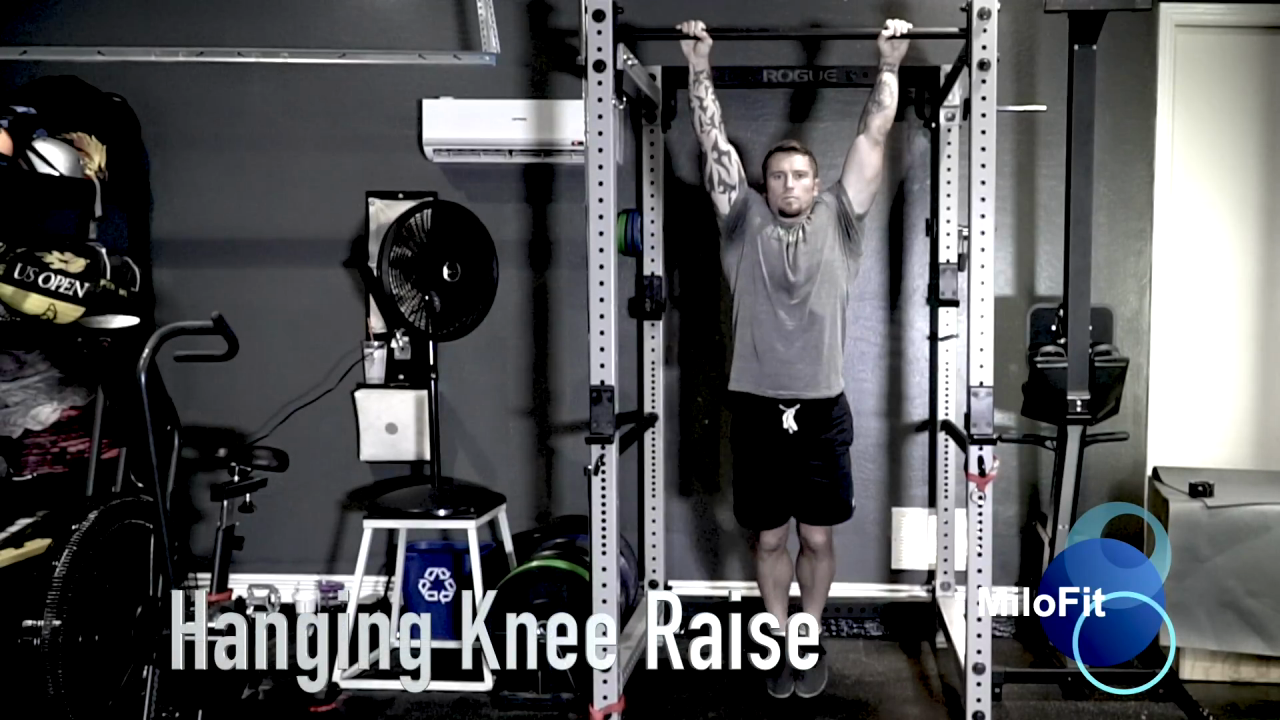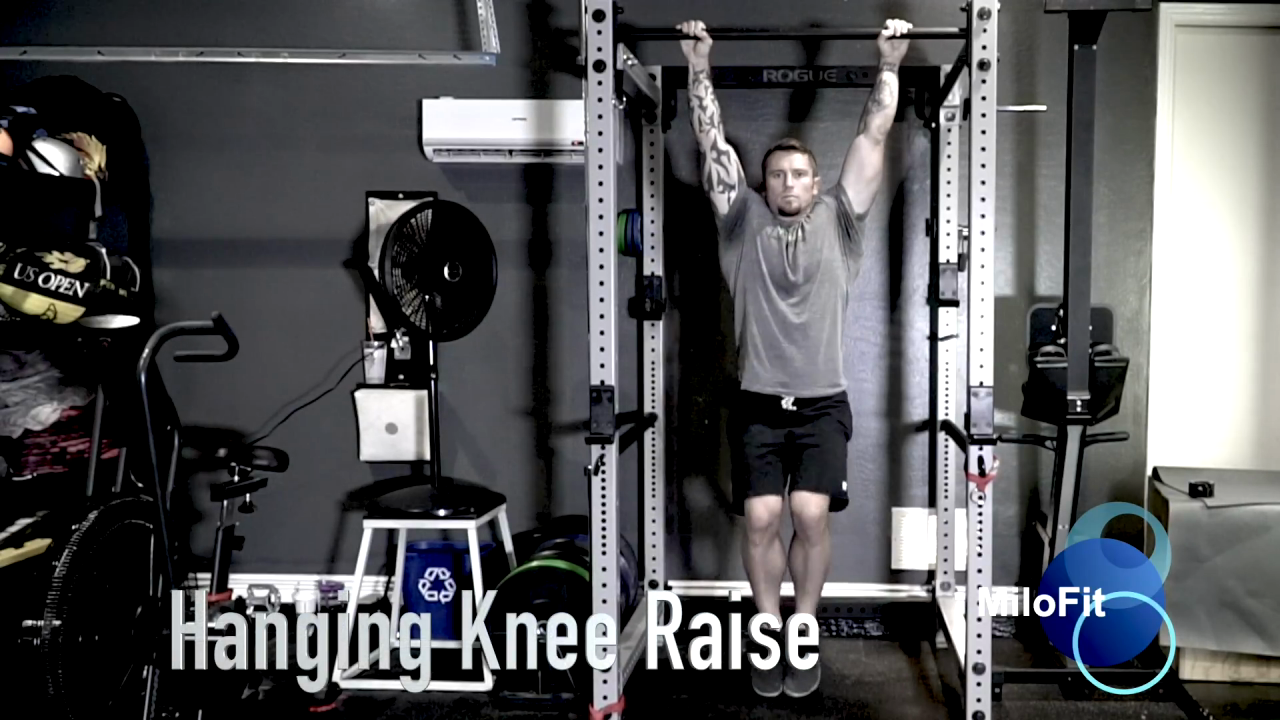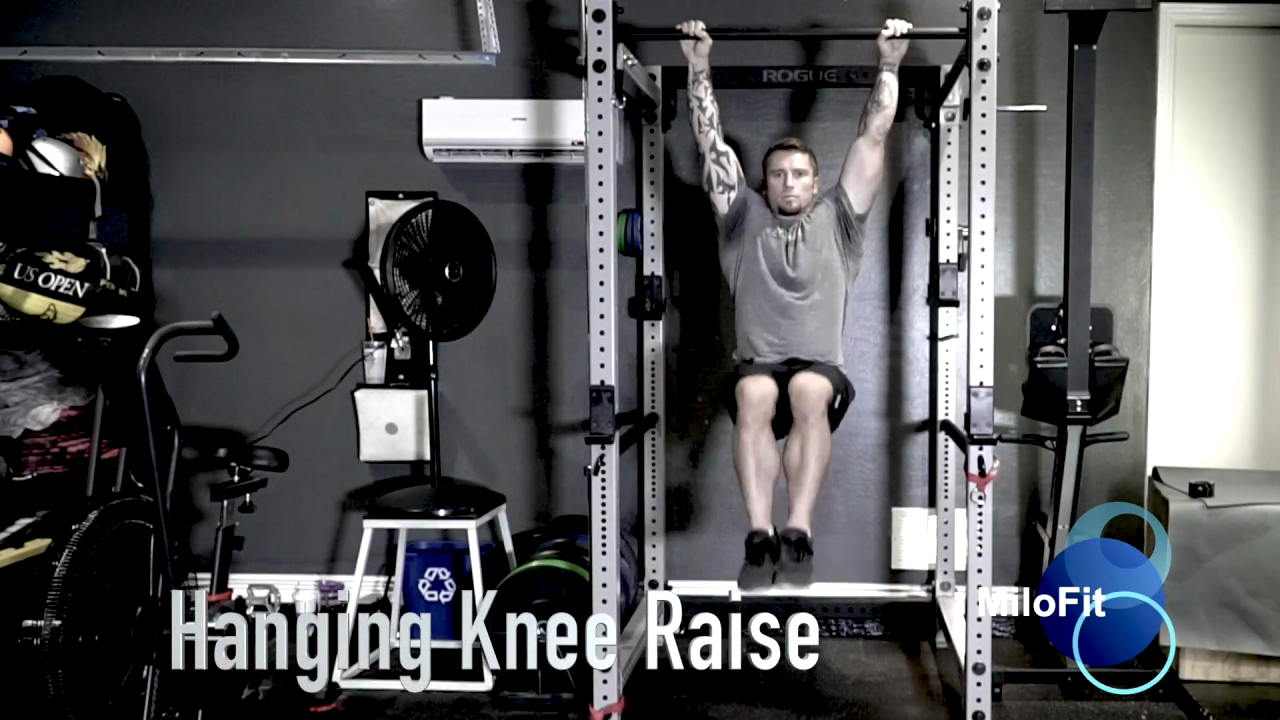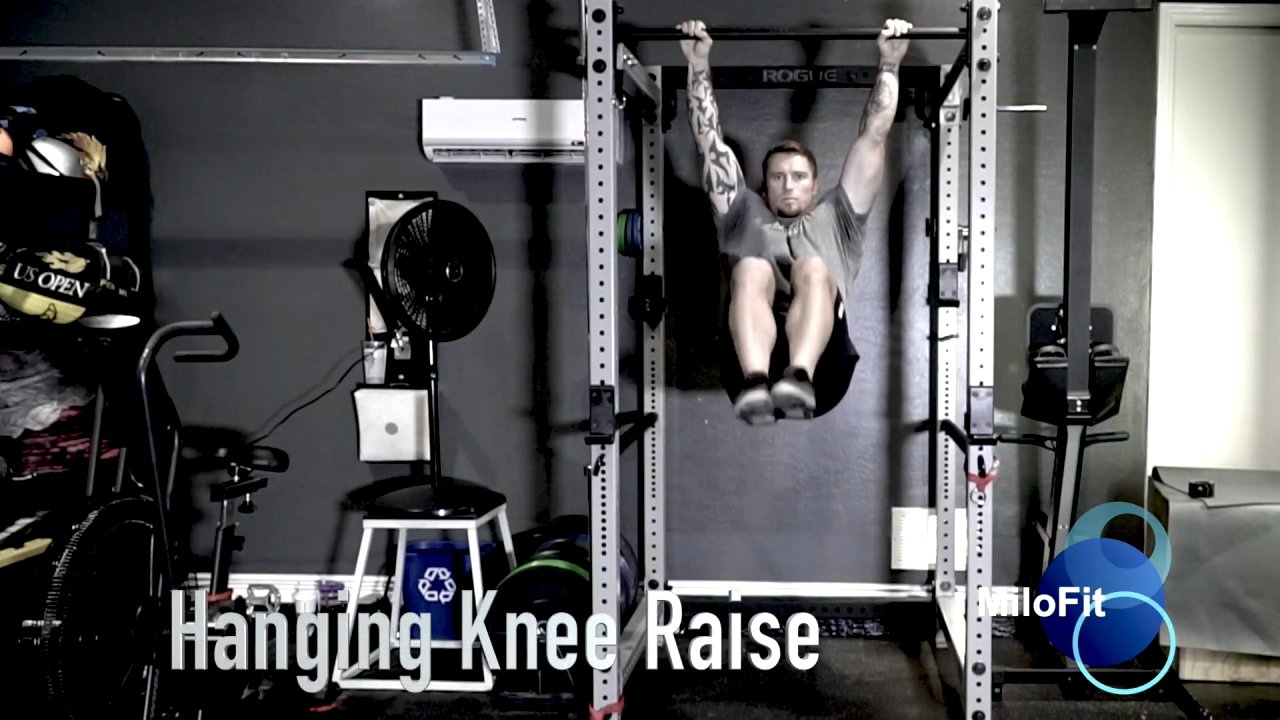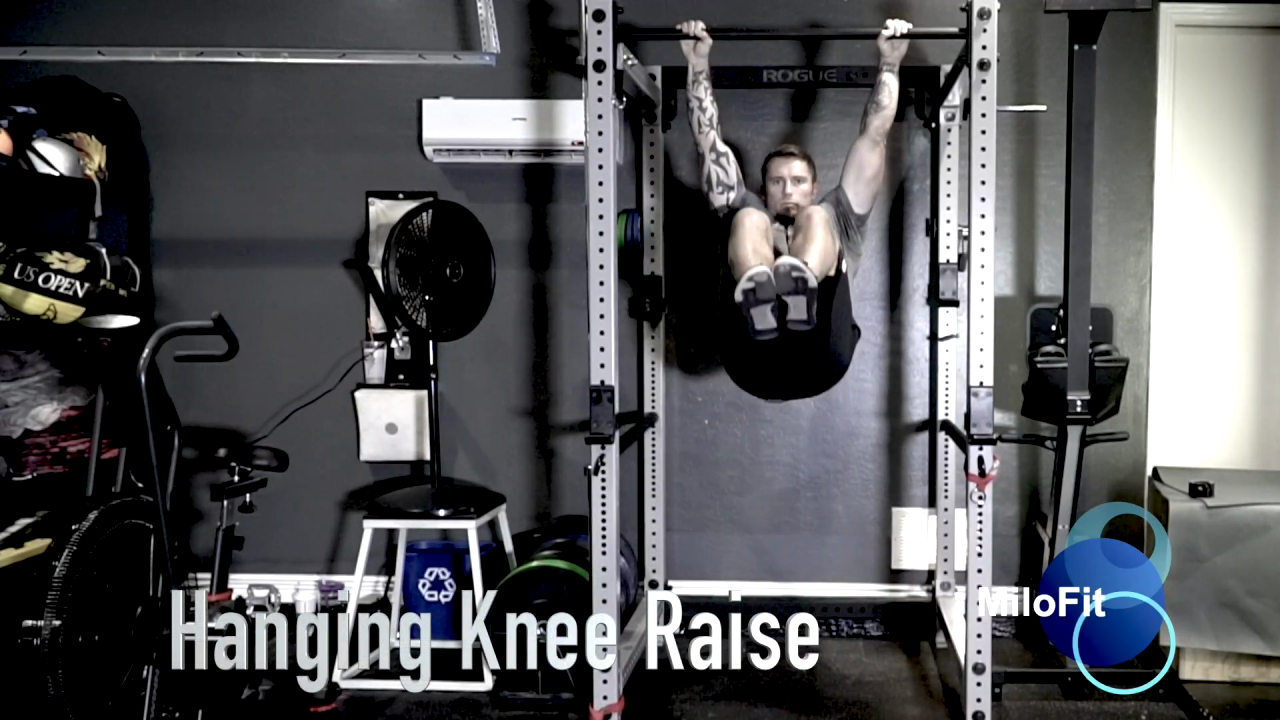
dt=0.2s
person 1, frame 1
left shoulder: (839, 217)
right shoulder: (743, 220)
left elbow: (872, 138)
right elbow: (714, 144)
left wrist: (889, 65)
right wrist: (698, 67)
left hip: (822, 411)
right hip: (757, 409)
left knee: (817, 539)
right knee: (769, 540)
left ankle: (810, 639)
right ankle: (778, 641)
person 1, frame 2
left shoulder: (837, 218)
right shoulder: (742, 219)
left elbow: (869, 140)
right elbow: (713, 145)
left wrist: (888, 66)
right wrist: (699, 67)
left hip: (822, 405)
right hip: (757, 404)
left knee: (811, 516)
right knee: (761, 518)
right ankle: (769, 637)
person 1, frame 3
left shoulder: (836, 220)
right shoulder: (744, 218)
left elbow: (871, 138)
right elbow: (711, 143)
left wrist: (888, 65)
right wrist: (699, 65)
left hip: (820, 383)
right hip: (758, 376)
left knee: (807, 392)
right knee: (754, 395)
left ankle: (796, 535)
right ankle: (760, 540)
person 1, frame 4
left shoulder: (837, 217)
right shoulder: (745, 215)
left elbow: (873, 137)
right elbow: (710, 142)
left wrist: (889, 64)
right wrist: (699, 64)
left hip: (823, 357)
right hip: (760, 328)
left knee: (814, 269)
right knee: (752, 268)
left ankle: (799, 380)
right ankle: (757, 382)
person 1, frame 5
left shoulder: (837, 213)
right shoulder: (748, 208)
left elbow: (873, 136)
right elbow: (710, 142)
left wrist: (889, 64)
right wrist: (699, 65)
left hip: (821, 351)
right hip: (755, 353)
left knee: (816, 219)
right knee: (747, 220)
left ankle: (800, 285)
right ankle: (758, 293)
